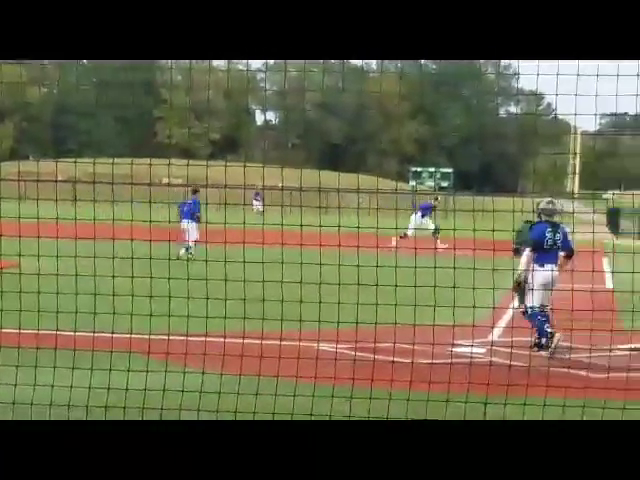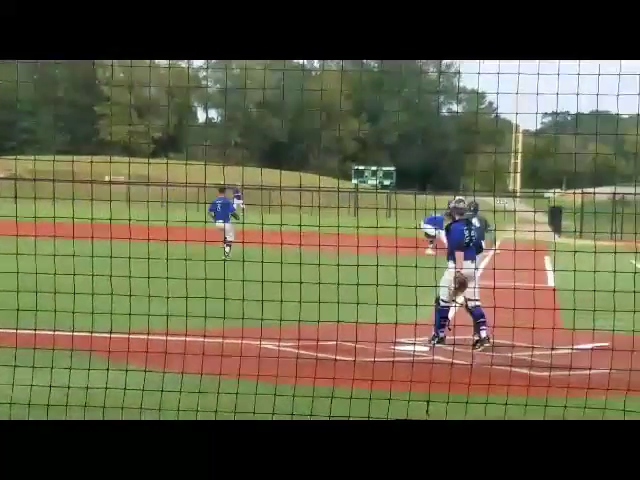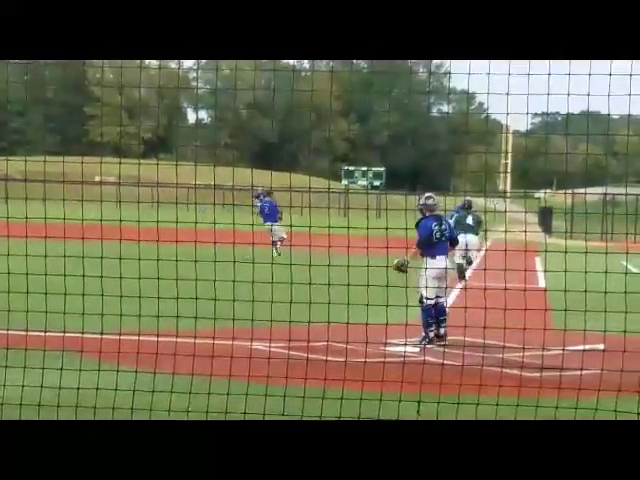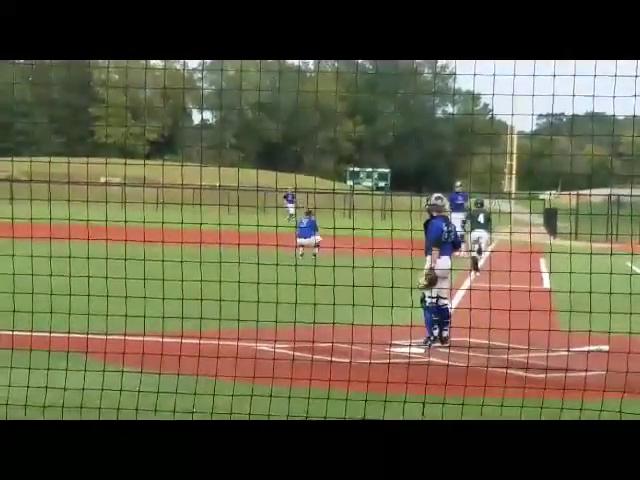
dt=0.5s
person 1, frame 1
left shoulder: (538, 227)
right shoulder: (561, 229)
left elbow: (531, 251)
right elbow: (569, 253)
left wrist: (522, 272)
right wrist: (558, 268)
left hip: (537, 271)
right hip: (552, 271)
left knee: (531, 310)
right knee: (543, 307)
left ankle: (549, 335)
right ankle: (542, 342)
person 1, frame 2
left shoulder: (455, 226)
right shoulder: (471, 226)
left elbow: (459, 249)
right elbow: (479, 249)
left wrist: (459, 271)
left hip: (457, 268)
right hip: (472, 267)
left knee: (443, 302)
right knee: (473, 304)
left ankle: (439, 336)
right ankle: (483, 336)
person 1, frame 3
left shoulder: (426, 223)
right shoulder: (444, 221)
left elbow: (421, 246)
right elbow: (454, 242)
left wrist: (407, 259)
left hip: (431, 263)
right hip: (444, 262)
left knee: (427, 301)
right knee: (440, 300)
left ankle: (430, 337)
right ankle: (441, 334)
person 1, frame 4
left shoulder: (434, 223)
right shoulder: (449, 223)
left elbow: (435, 247)
right elbow: (457, 245)
left wrist: (431, 267)
left hip: (436, 263)
right hip: (447, 262)
left knee: (429, 301)
right knee: (443, 301)
left ankle: (433, 336)
right ankle: (444, 336)
